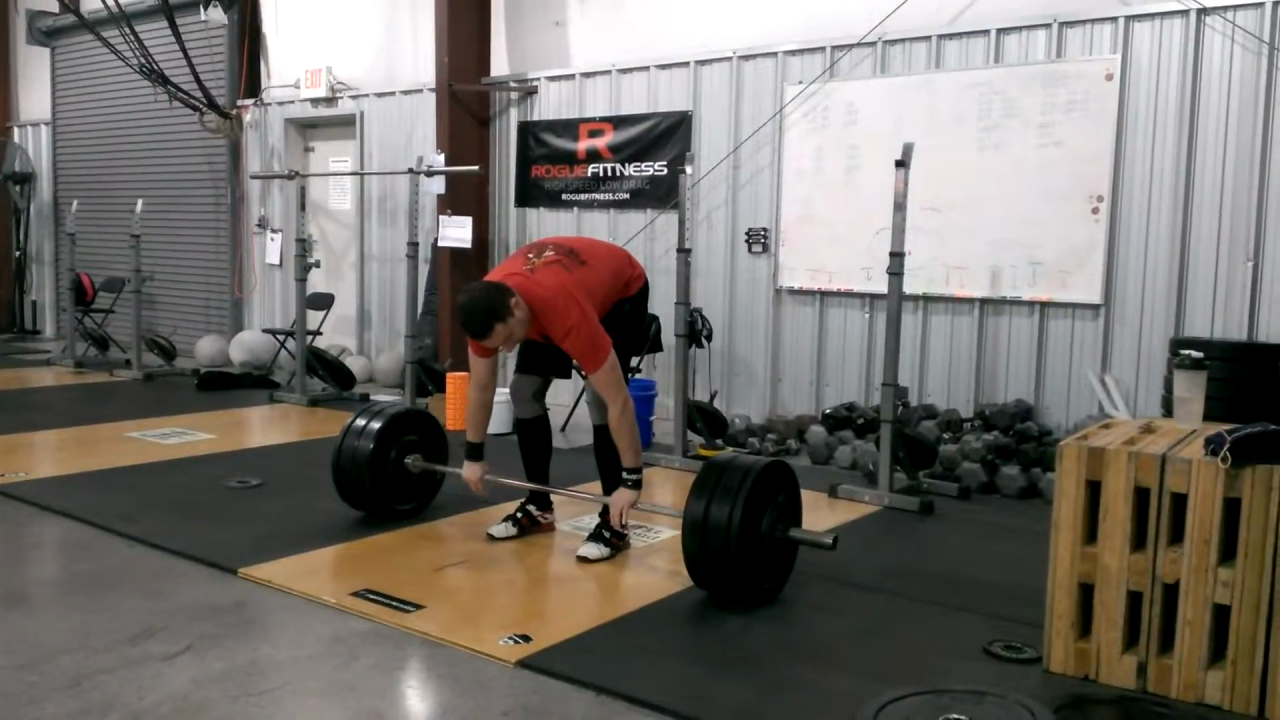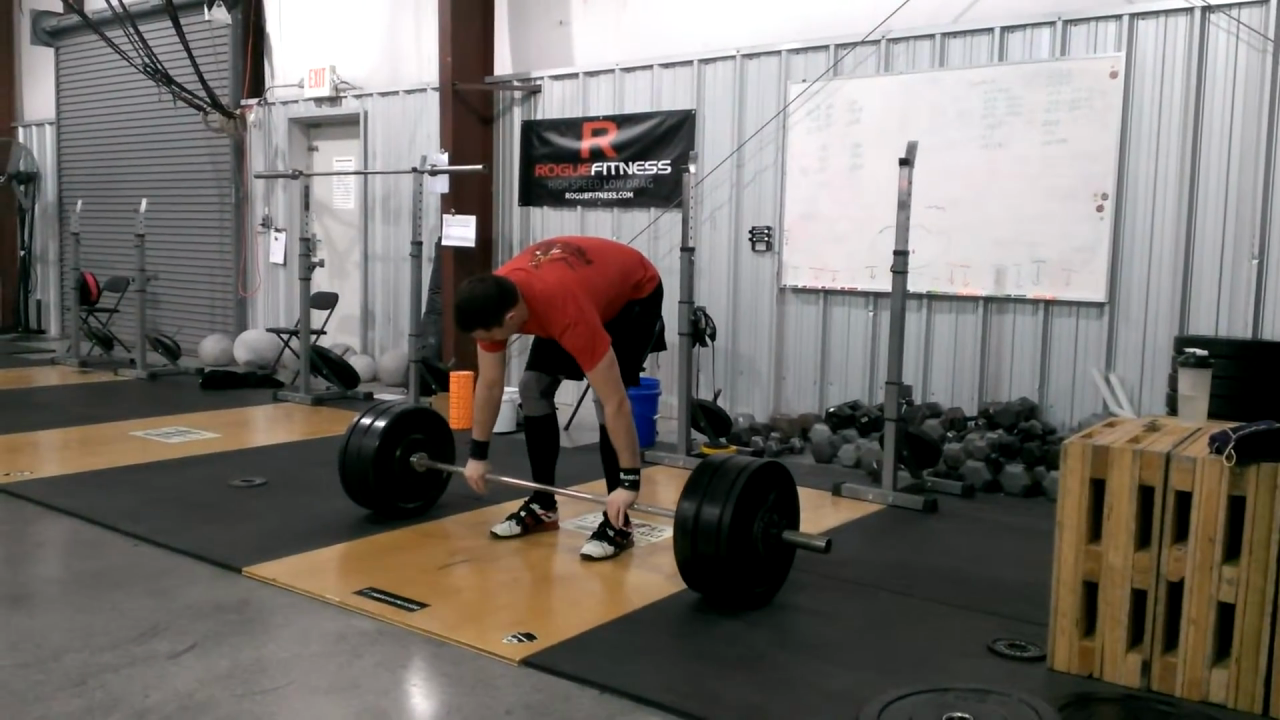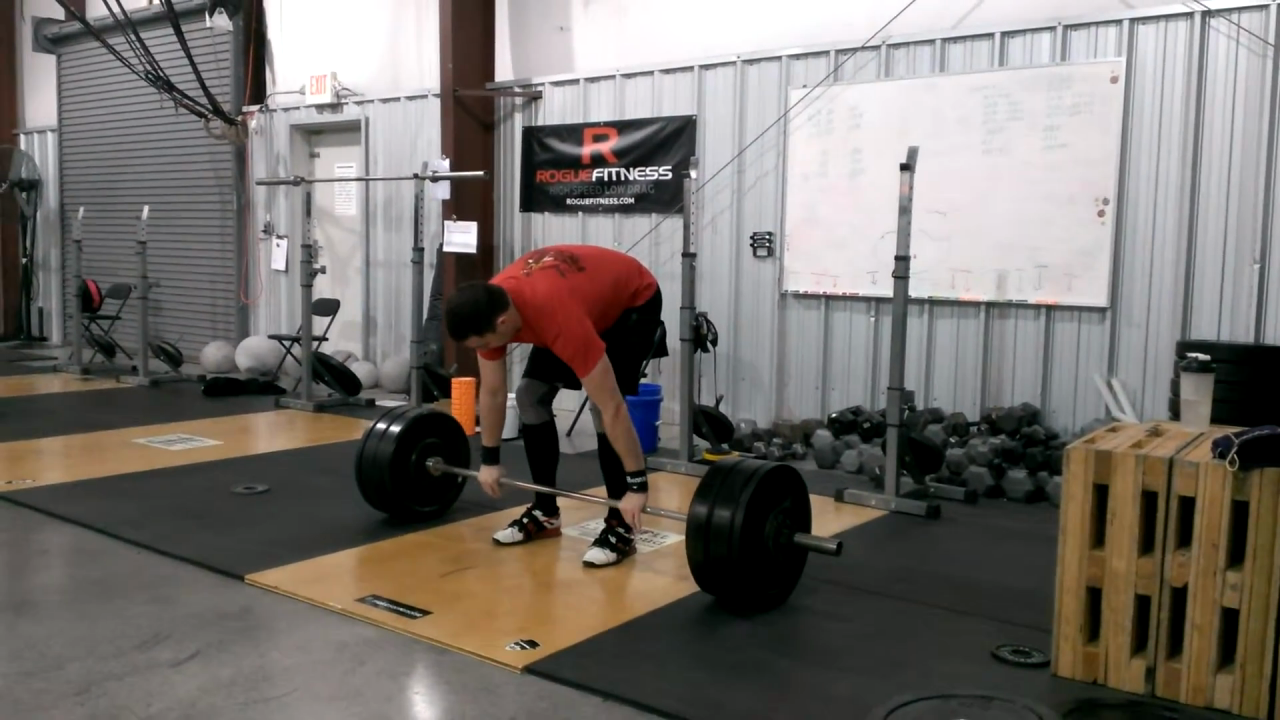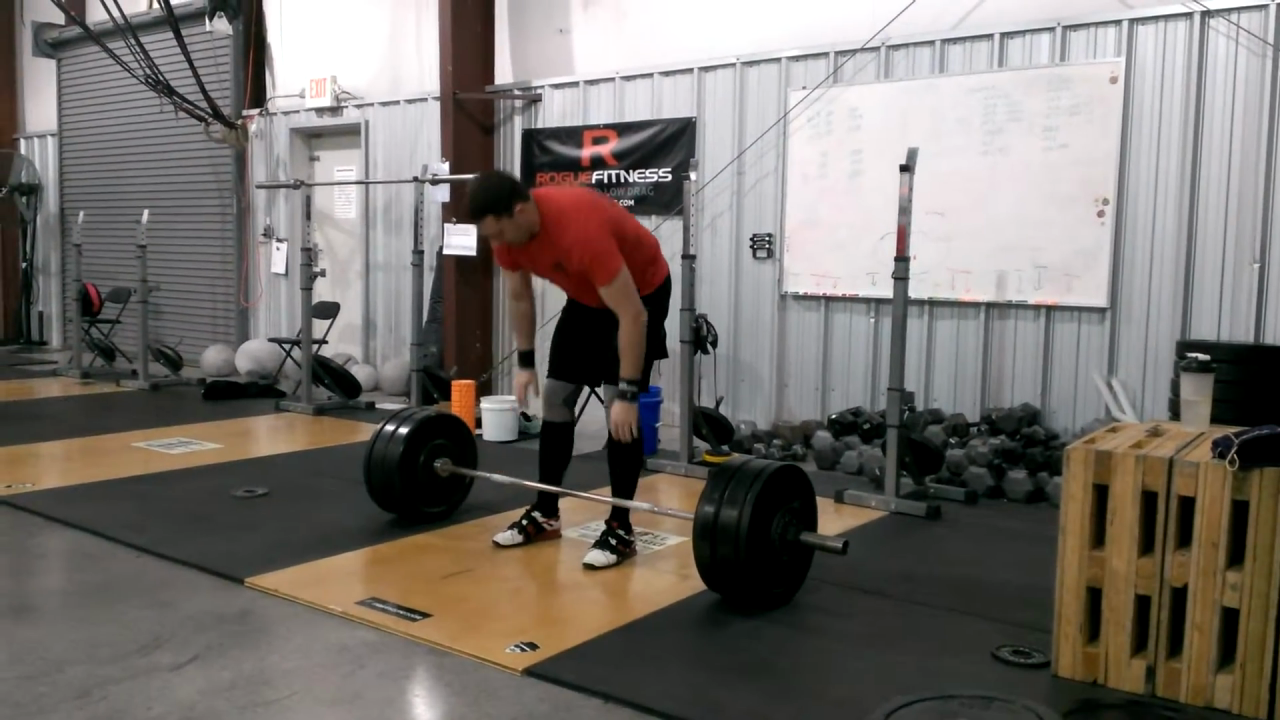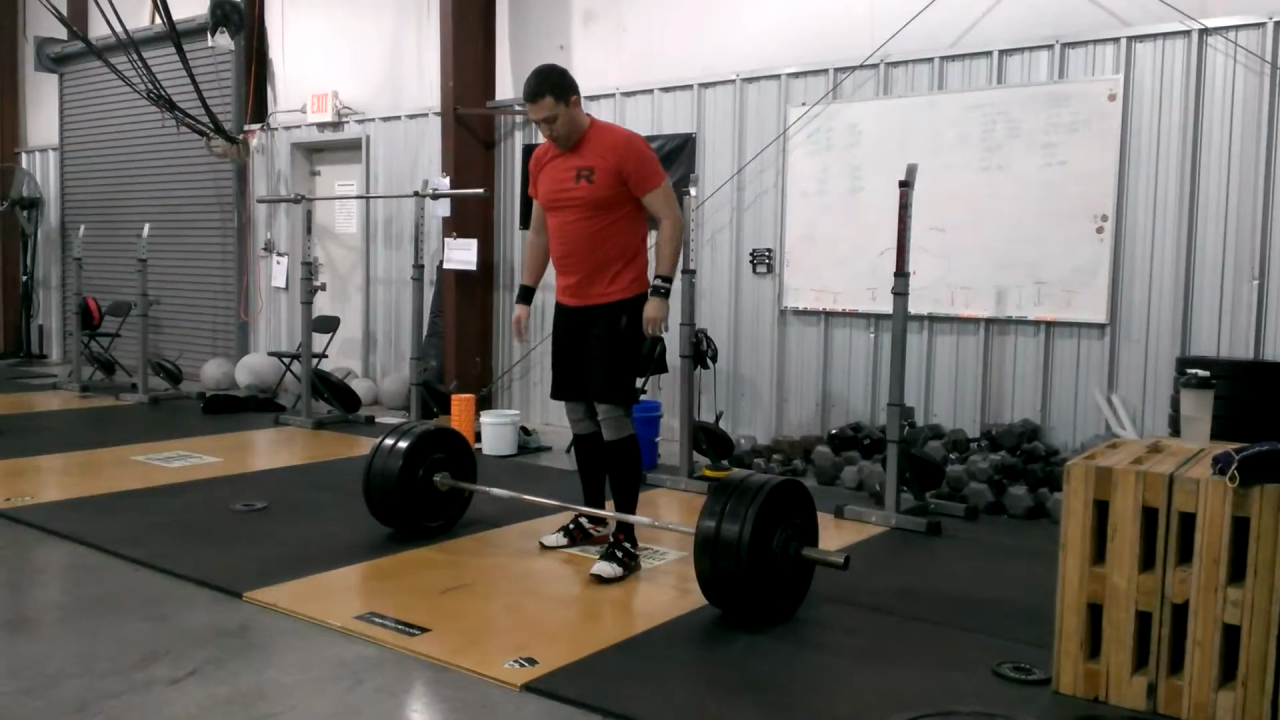
dt=1s
person 1, frame 1
left shoulder: (568, 315)
right shoulder: (485, 309)
left elbow: (619, 401)
right elbow: (481, 387)
left wrist: (631, 480)
right wrist: (473, 456)
left hip: (621, 291)
left knee: (598, 396)
right knee: (524, 390)
left ankle: (614, 523)
right ankle: (538, 507)
person 1, frame 2
left shoulder: (568, 314)
right shoulder: (493, 301)
left elbow: (616, 402)
right elbow: (489, 384)
left wrist: (629, 481)
right wrist: (477, 454)
left hip: (635, 293)
left knee: (603, 398)
right knee: (533, 388)
left ankle: (618, 524)
right ankle: (543, 506)
person 1, frame 3
left shoulder: (561, 320)
right shoulder: (489, 309)
left elbow: (612, 407)
right elbow: (492, 392)
left wrist: (636, 486)
right wrist: (489, 460)
left hip: (634, 301)
right hip: (589, 290)
left knee: (600, 404)
right knee: (530, 395)
left ankle: (620, 528)
right ankle: (544, 512)
person 1, frame 4
left shoulder: (580, 229)
right shoulder: (509, 229)
left elbow: (632, 316)
right elbow: (519, 298)
left wrist: (626, 393)
right wrist: (524, 364)
left hip: (644, 292)
right hip: (585, 298)
left knee: (616, 412)
right knee: (556, 397)
left ankle: (620, 529)
right ankle: (543, 513)
person 1, frame 5
left shoulder: (624, 147)
right shoulder: (542, 159)
left elbow: (670, 218)
left wrist: (660, 289)
right wrist: (524, 296)
left hip: (618, 305)
right hip: (570, 305)
left knee: (612, 414)
right knee: (578, 413)
left ankle: (626, 540)
right ankle: (593, 518)
